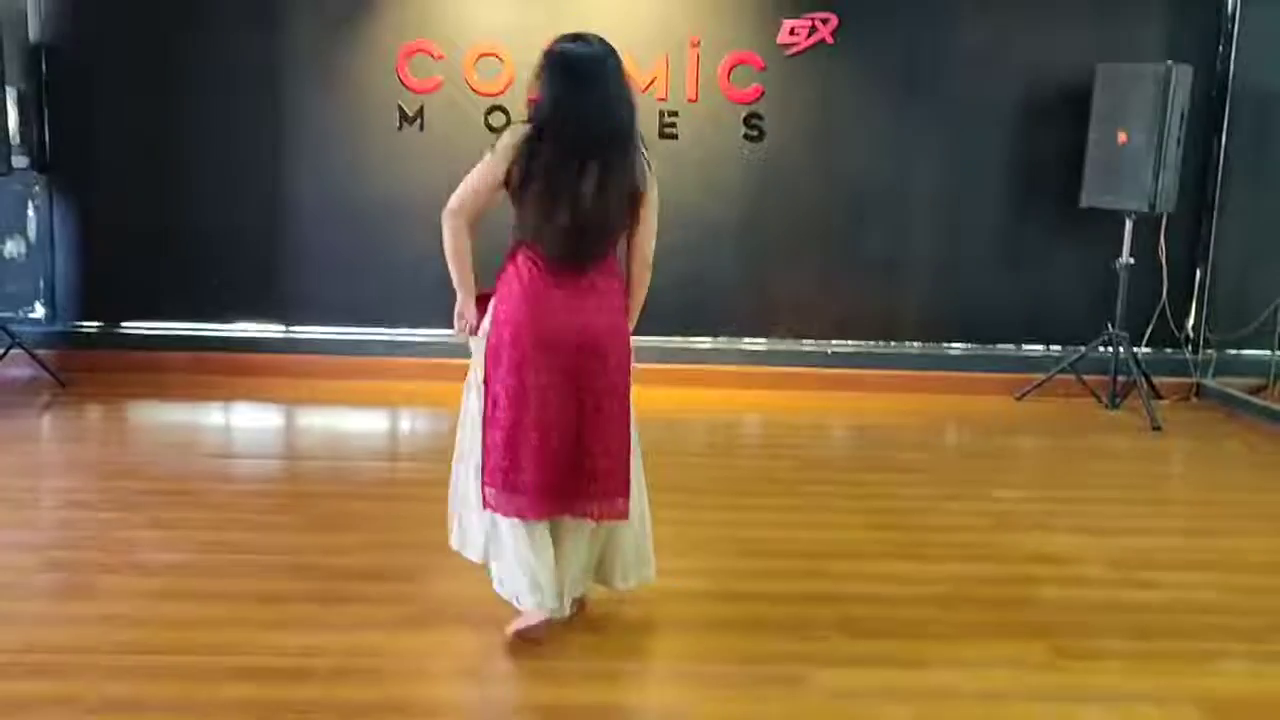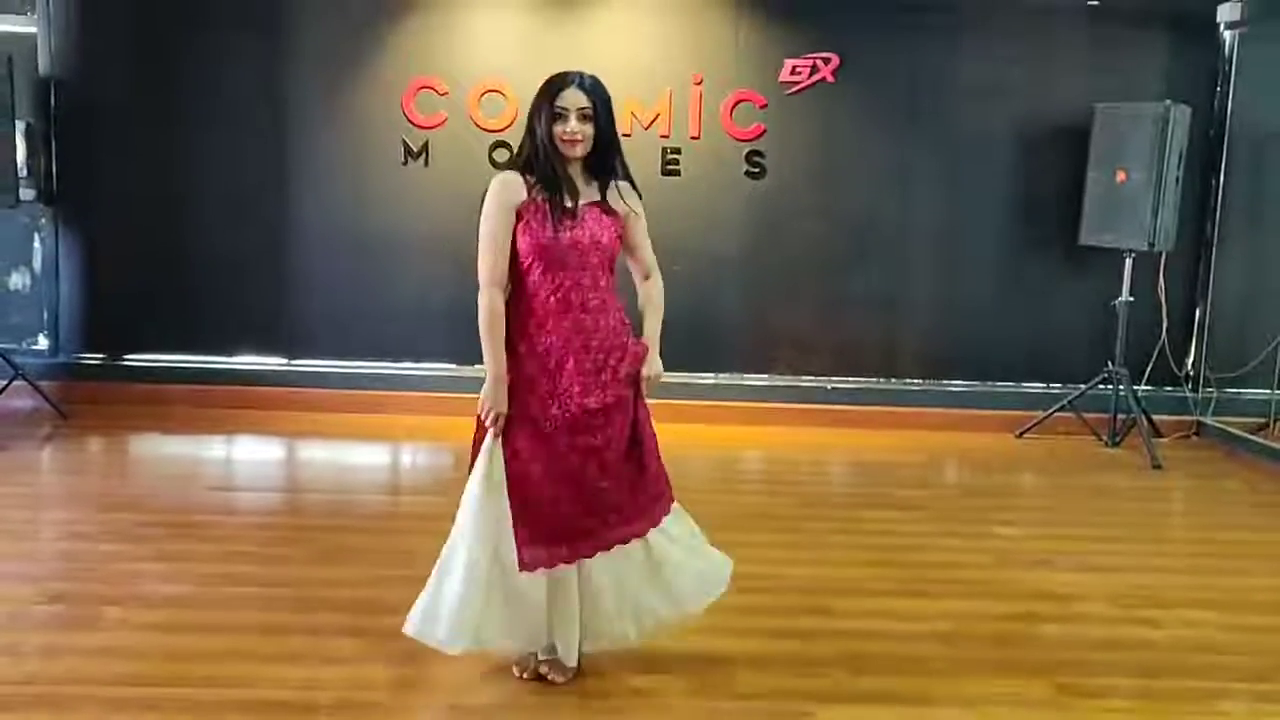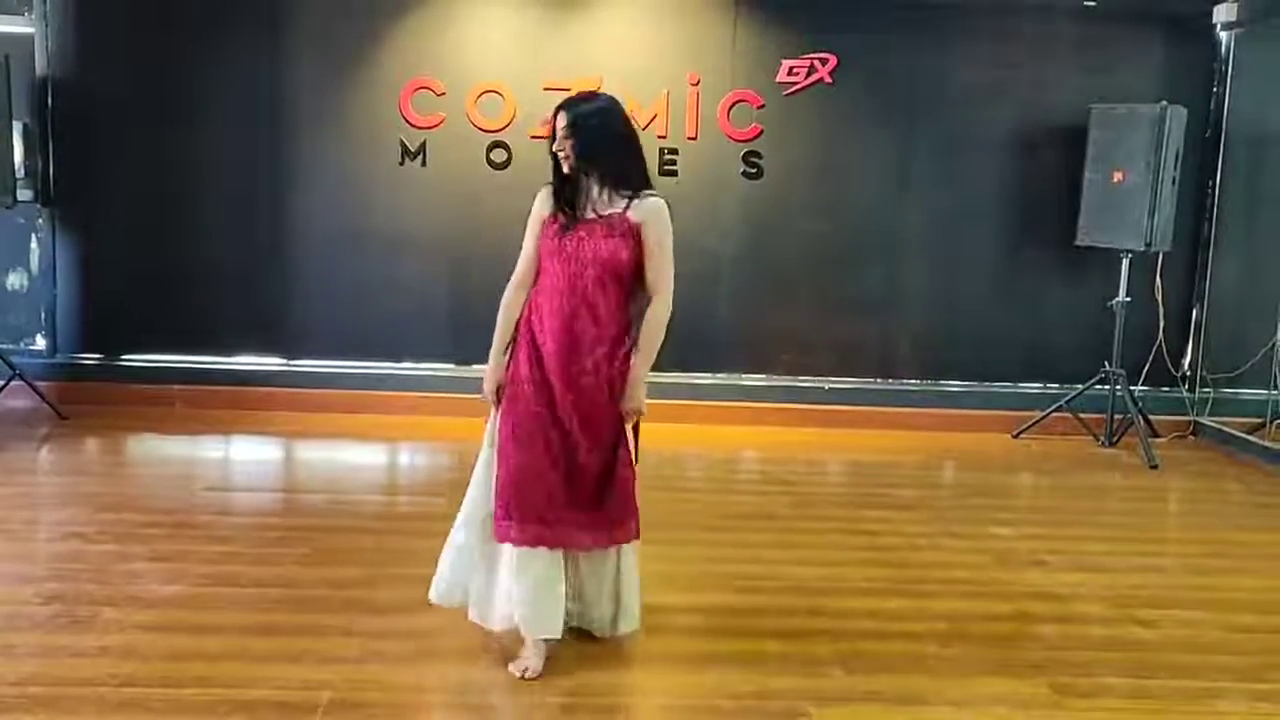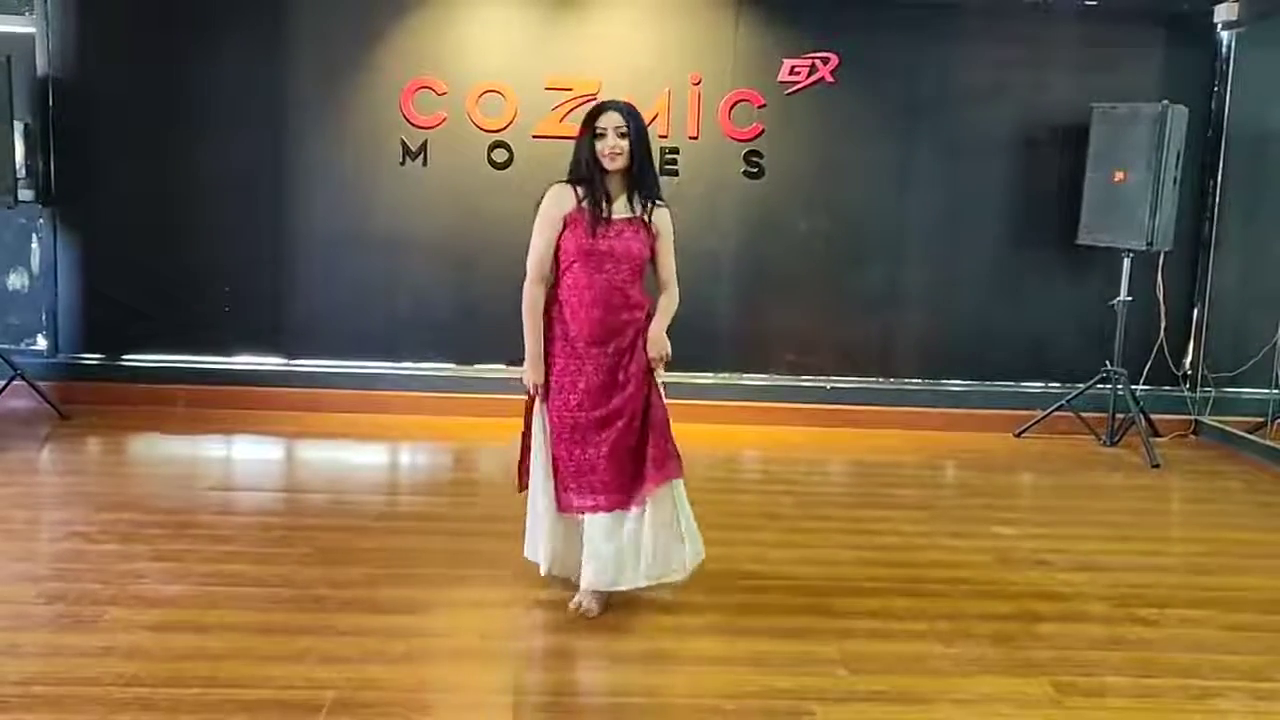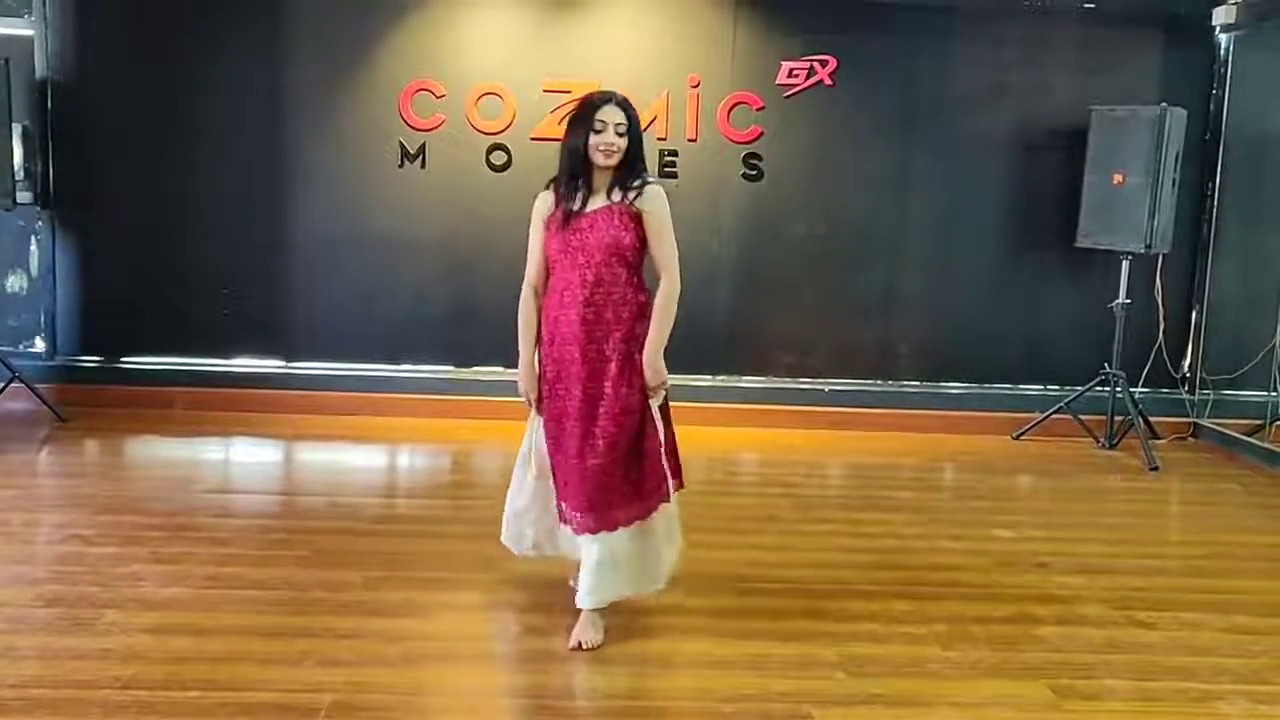
dt=1s
person 1, frame 1
left shoulder: (524, 141)
right shoulder: (635, 160)
left elbow: (455, 217)
right elbow: (641, 262)
left wrist: (467, 298)
right wrist: (624, 327)
left hip: (527, 314)
right hip: (599, 321)
left knee: (521, 454)
right knee: (589, 457)
left ankle: (534, 594)
right ankle: (569, 589)
person 1, frame 2
left shoulder: (619, 195)
right shoulder: (511, 188)
left elbow: (649, 276)
right elbow: (490, 288)
left wrist: (651, 347)
right wrist: (495, 377)
left hip: (606, 372)
right hip: (534, 373)
left knee: (601, 500)
right knee: (533, 504)
left ankle: (571, 637)
right ankle: (534, 635)
person 1, frame 3
left shoulder: (647, 210)
right shoulder: (550, 200)
left elbow: (660, 300)
right elbow: (521, 283)
left wrist: (637, 380)
right wrist: (496, 360)
left hip: (602, 372)
right hip: (537, 366)
left knee: (596, 495)
right knee: (530, 491)
left ankle: (592, 610)
right ankle: (537, 628)
person 1, frame 4
left shoulder: (654, 212)
right shoulder: (561, 199)
left elbow: (669, 286)
right elbow: (535, 280)
left wrist: (658, 327)
right wrist: (533, 355)
left hip: (626, 353)
right hip: (567, 350)
left knee: (619, 462)
right knee: (569, 457)
left ankle: (602, 575)
right ankle: (574, 560)
person 1, frame 5
left shoulder: (645, 196)
right shoulder: (550, 201)
left elbow: (670, 280)
right elbow: (533, 286)
left wrist: (654, 353)
right wrist: (526, 360)
left hip: (621, 353)
right hip: (562, 355)
left knee: (609, 473)
right knee: (570, 466)
left ankle: (593, 602)
right ankle: (591, 556)
